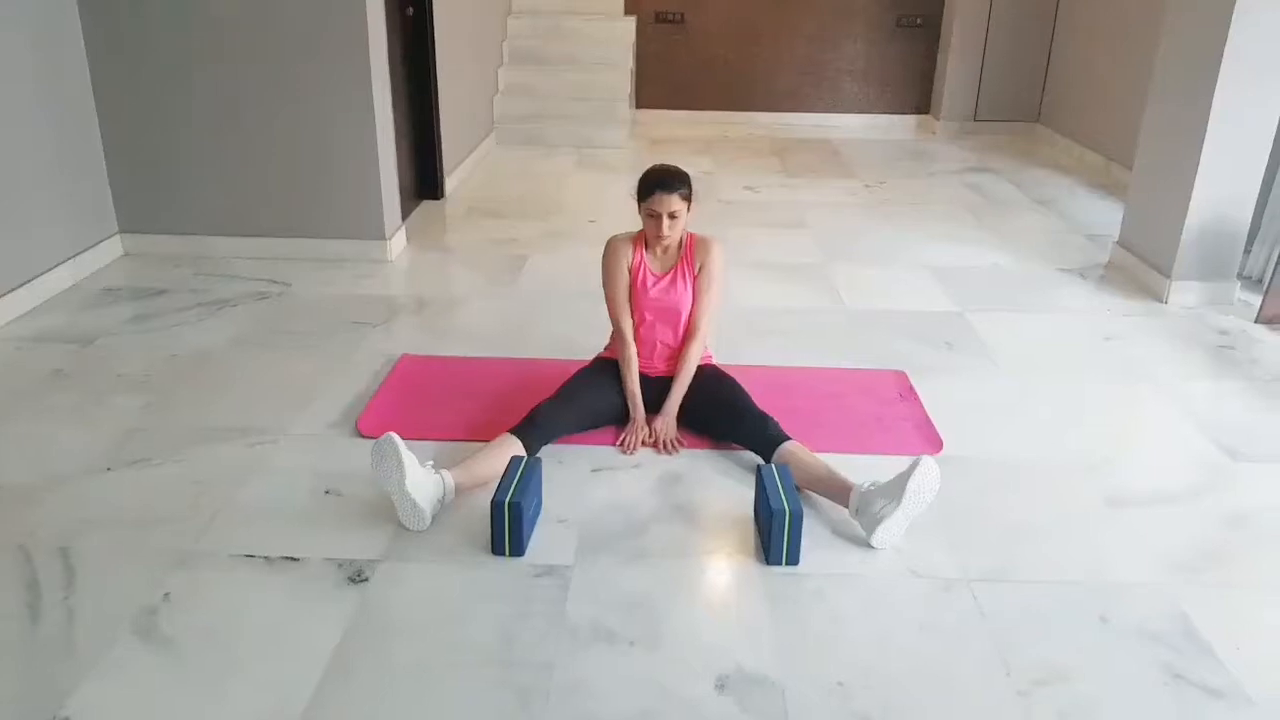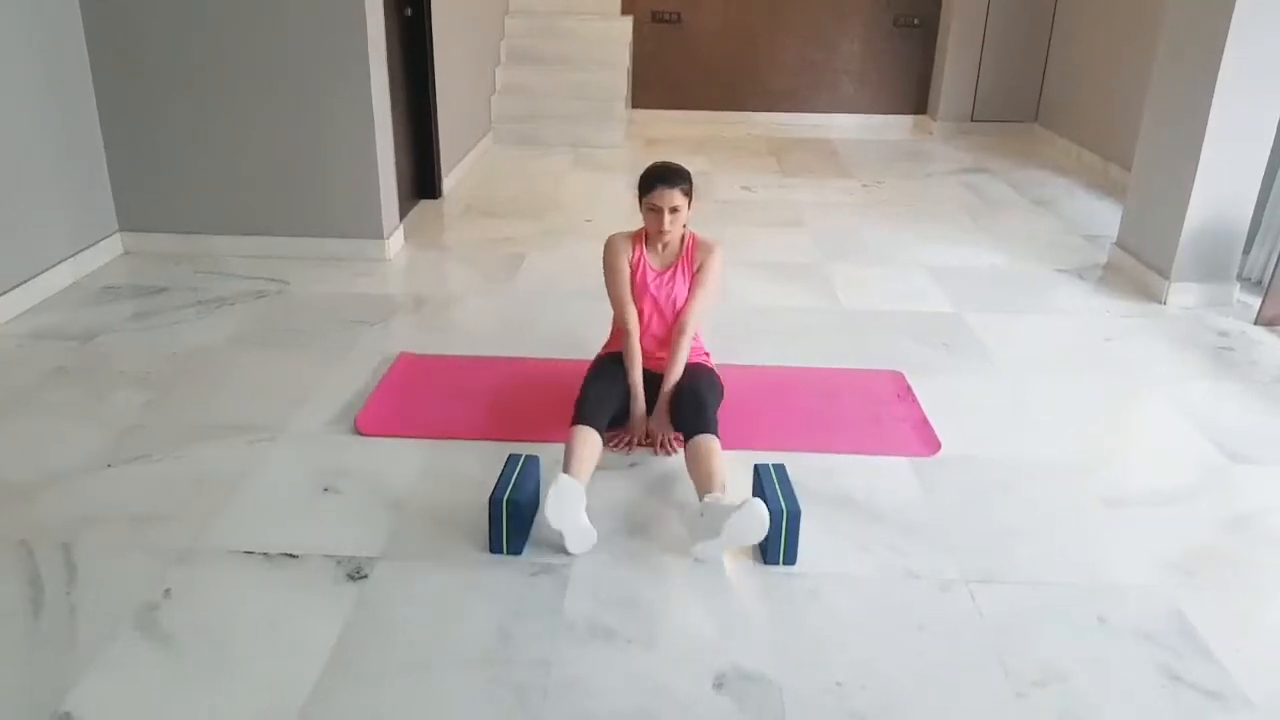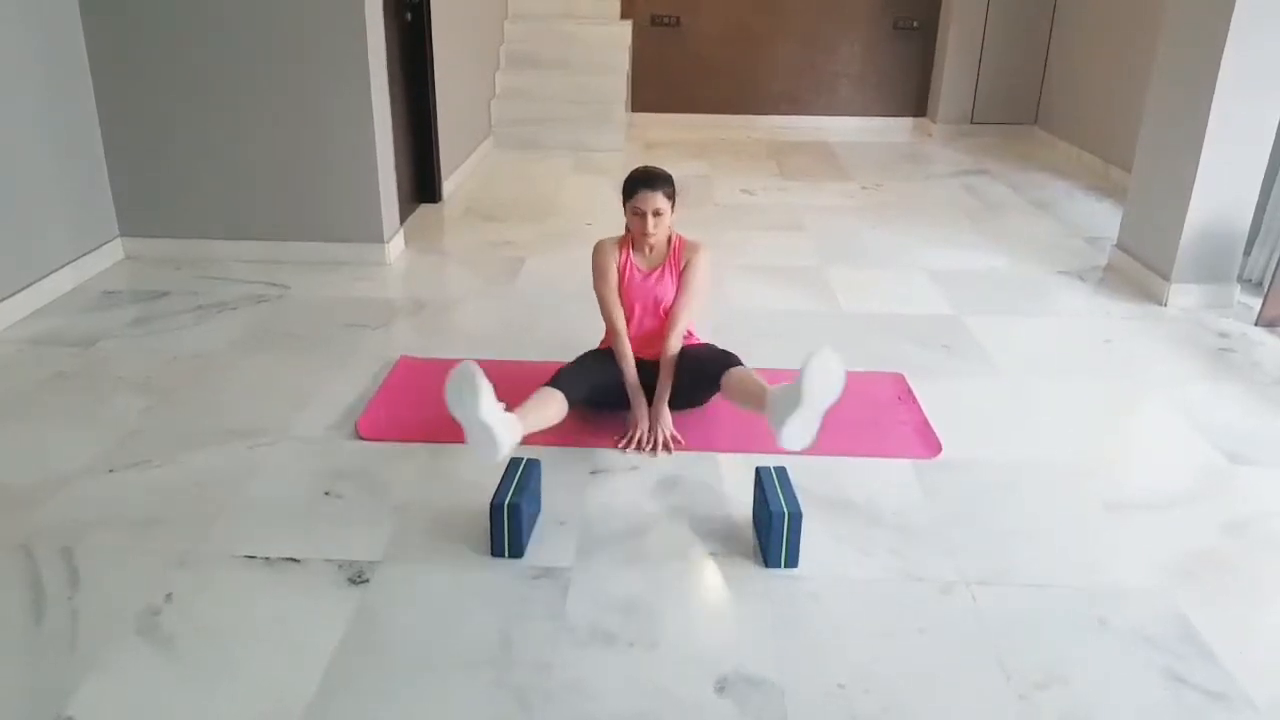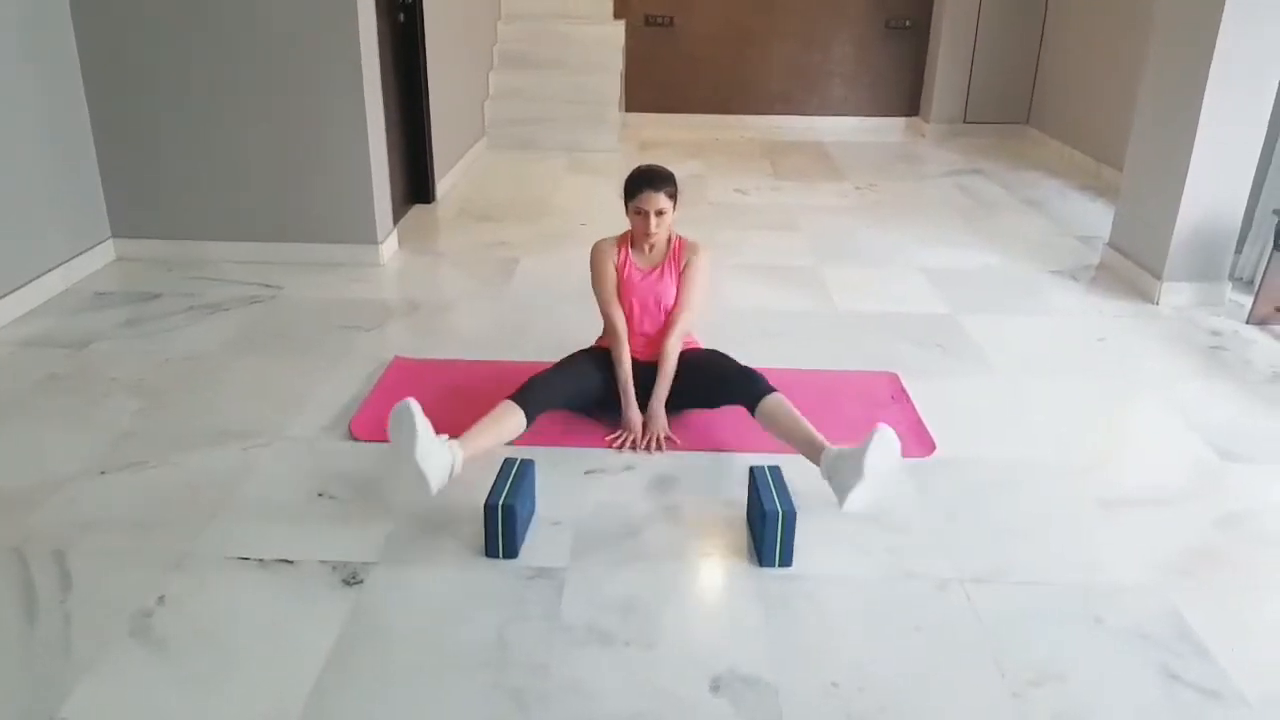
dt=0.7s
person 1, frame 1
left shoulder: (707, 254)
right shoulder: (619, 250)
left elbow: (696, 336)
right elbow: (623, 332)
left wrist: (668, 414)
right wrist: (636, 414)
left hip: (686, 375)
right hip: (626, 371)
left knee: (754, 425)
right knee: (548, 417)
left ankle: (858, 501)
right ankle: (437, 487)
person 1, frame 2
left shoulder: (707, 254)
right shoulder: (620, 247)
left elbow: (686, 328)
right elbow: (629, 325)
left wrist: (664, 407)
right wrist: (637, 407)
left hip: (685, 363)
right hip: (629, 361)
left knee: (698, 405)
right knee: (593, 399)
left ankle: (714, 511)
right ankle: (572, 502)
person 1, frame 3
left shoulder: (694, 255)
right shoulder: (607, 252)
left elbow: (675, 331)
right elbow: (617, 328)
left wrist: (662, 407)
right wrist: (638, 404)
left hip: (675, 365)
right hip: (622, 365)
left knee: (721, 364)
right knee: (572, 377)
left ankle: (784, 406)
right ankle: (501, 429)
person 1, frame 4
left shoulder: (693, 255)
right shoulder: (606, 253)
left elbow: (677, 331)
right elbow: (616, 329)
left wrist: (658, 405)
right wrist: (629, 406)
left hip: (675, 364)
right hip: (617, 363)
left knee: (747, 382)
right knee: (541, 388)
left ankle: (835, 463)
right ankle: (446, 457)
